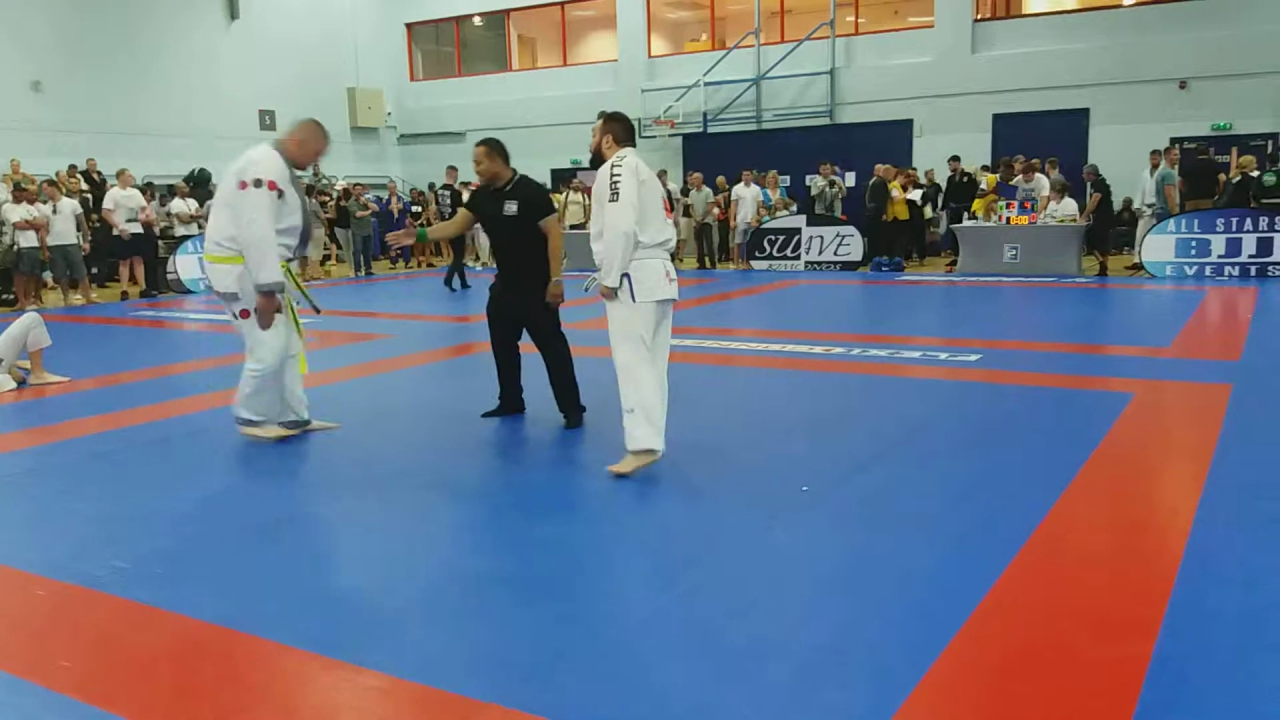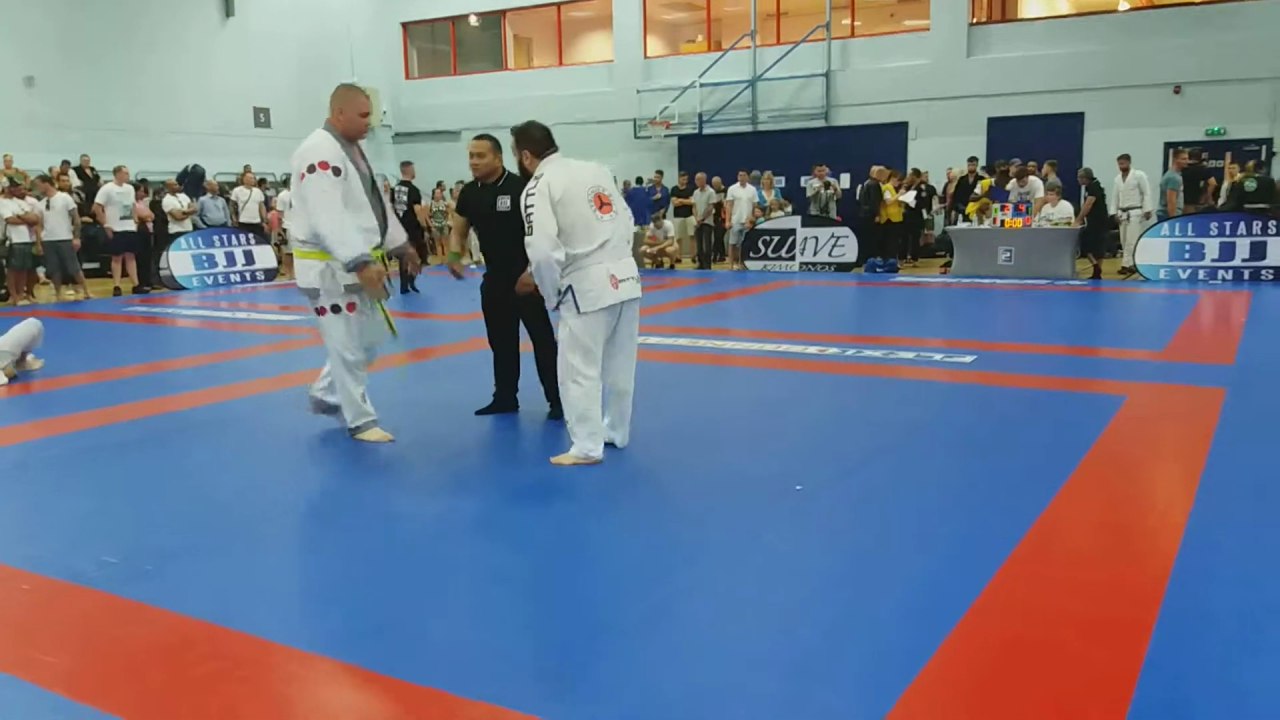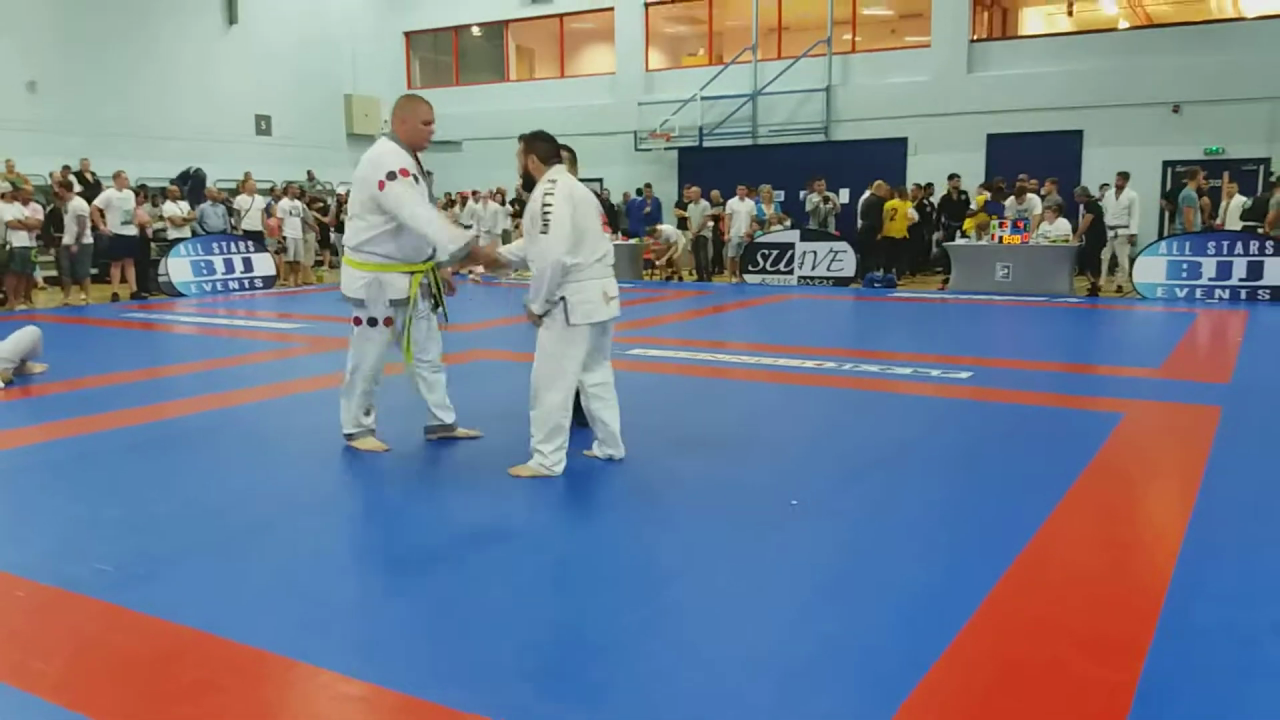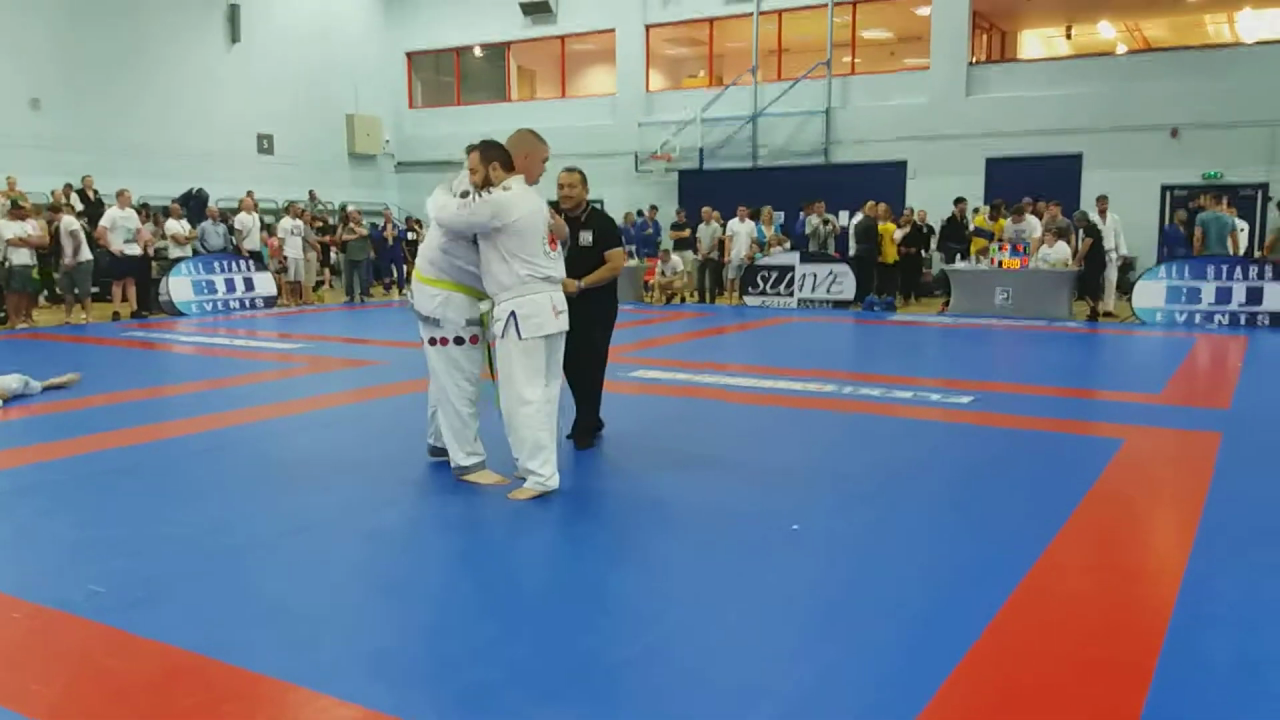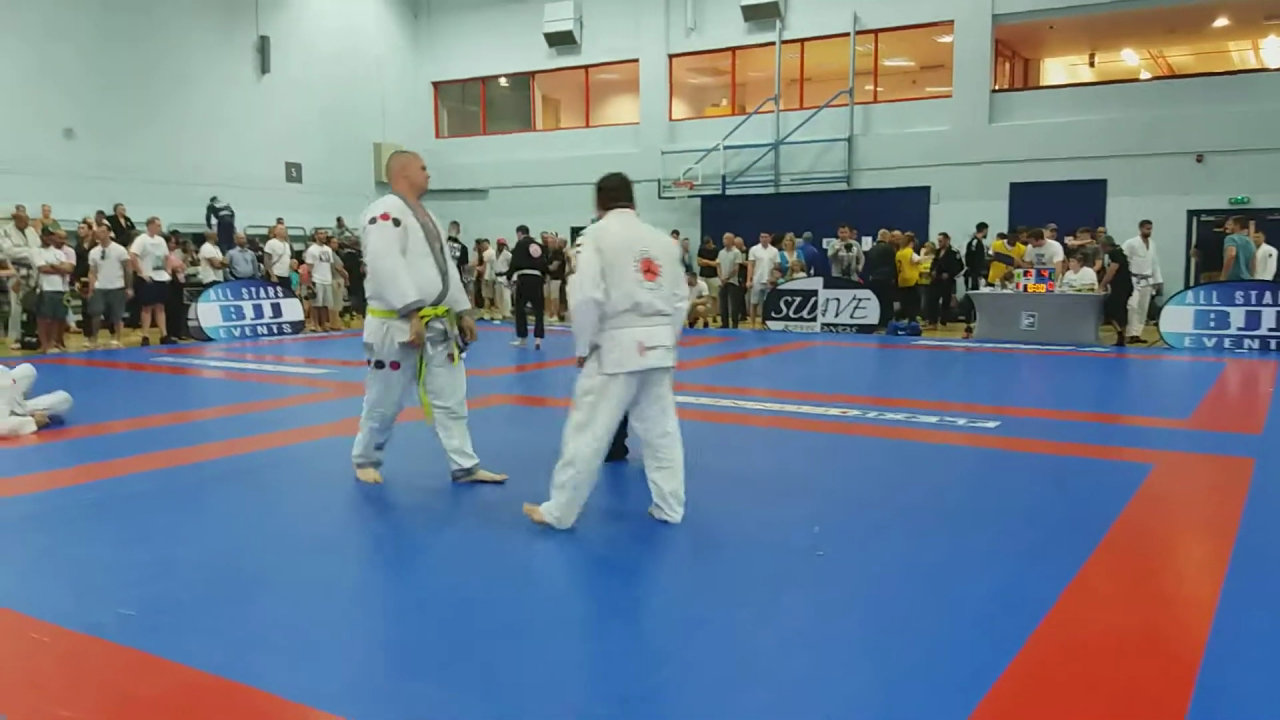
dt=1s
person 1, frame 1
left shoulder: (617, 167)
right shoulder: (641, 170)
left elbow: (620, 226)
left wrist: (608, 277)
left hip: (635, 278)
right hip: (660, 274)
left knee: (632, 362)
right knee: (651, 363)
left ankle: (642, 443)
right ankle: (650, 442)
person 1, frame 2
left shoulder: (538, 187)
right shoulder: (597, 168)
left elbow: (544, 253)
right elbow: (625, 219)
left wrist: (552, 295)
left hip: (587, 286)
right hip: (625, 275)
left knee: (579, 370)
right knee: (620, 364)
left ankle: (587, 446)
right ankle: (616, 431)
person 1, frame 3
left shoulder: (551, 190)
right shoulder: (573, 188)
left elbow: (551, 256)
right elbow: (533, 244)
left wrist: (537, 304)
right wrist: (494, 254)
left hip: (575, 299)
right hip: (602, 293)
left knee: (551, 382)
right knee: (596, 375)
left ankle: (546, 460)
right ankle: (610, 444)
person 1, frame 4
left shoulder: (499, 200)
right shoulder: (531, 200)
left elbow: (446, 216)
left wrist: (441, 199)
left hip: (522, 312)
right hip: (550, 307)
left knee: (521, 396)
right knee: (543, 394)
left ankle: (542, 474)
right ankle: (539, 465)
person 1, frame 5
left shoulder: (597, 235)
right shoulder: (665, 240)
left elbow: (584, 295)
right elbow: (681, 300)
left wrist: (584, 346)
left hip: (616, 345)
right hip: (659, 345)
left knee: (587, 430)
right knee: (660, 431)
left ankle: (560, 509)
right ankle: (669, 506)
person 2, frame 1
left shoulder: (277, 167)
right shoulder: (266, 168)
right elbow: (257, 232)
left wrist: (273, 282)
right wrist: (266, 287)
left hip: (258, 267)
right hip: (242, 271)
left knee: (286, 345)
right knee: (270, 348)
left ankle: (294, 416)
right ankle: (251, 414)
person 2, frame 2
left shoulder: (352, 149)
right shoulder: (318, 153)
left elbow: (376, 202)
right elbow: (328, 216)
left wrist: (399, 244)
right wrist: (362, 263)
left hip: (361, 262)
right hip: (330, 267)
left knee: (367, 337)
right knee: (348, 346)
left ankle: (327, 395)
right ankle: (360, 420)
person 2, frame 3
left shoulder: (404, 159)
right shoulder: (387, 161)
left elbow: (421, 215)
right elbow: (417, 216)
left wrist: (436, 268)
right wrist: (465, 246)
left hip: (408, 275)
right hip: (378, 276)
left knee: (427, 350)
right knee: (369, 356)
left ankle: (441, 422)
right ankle: (356, 429)
person 2, frame 4
right shoulder: (479, 186)
right elbow: (451, 238)
left hip: (458, 292)
right hip: (446, 292)
left knee: (450, 376)
right knee: (460, 380)
left ankle: (441, 443)
right ankle: (468, 461)
person 2, frame 5
left shoulder: (424, 215)
right shoulder: (383, 212)
left elbow: (445, 267)
right elbow: (386, 267)
left wrist: (462, 310)
right wrist: (409, 312)
left hip: (436, 324)
right hip: (395, 324)
left knee: (451, 397)
right knee: (384, 400)
left ankle: (466, 466)
right ankle: (365, 458)
person 3, frame 1
left shoulder: (530, 192)
right shoulder: (482, 194)
left elbow: (554, 235)
right elbow: (455, 225)
left wrist: (555, 280)
right wrist: (419, 235)
left hip: (536, 284)
right hip: (505, 282)
left knee: (551, 344)
right knee: (502, 344)
left ankle: (571, 409)
right ankle: (511, 401)
person 3, frame 2
left shoulder: (520, 187)
right shoulder: (469, 192)
right elbow: (458, 231)
left wrist: (531, 270)
right wrist: (454, 255)
left hip: (526, 278)
right hip: (494, 278)
left knee: (542, 338)
right knee: (501, 343)
left ankle: (557, 400)
right ankle: (505, 398)
person 3, frame 3
left shoulder: (589, 201)
right shoulder: (540, 199)
left elbow: (599, 243)
right elbow: (528, 239)
left wrist: (565, 264)
left hip: (582, 285)
right hip: (552, 285)
left knee: (579, 346)
right knee: (556, 346)
left ankle: (582, 407)
right ankle: (563, 403)
person 3, frame 4
left shoulder: (602, 222)
left elbow: (616, 264)
left wrist: (580, 284)
left hip: (598, 306)
right hip: (566, 306)
left knee: (591, 367)
right knee: (571, 365)
left ankle: (585, 428)
right ankle: (589, 422)
person 3, frame 5
left shoulder: (644, 245)
right shoulder: (601, 244)
left elbow: (657, 288)
right elbow: (592, 284)
left wrist: (623, 305)
left hip: (638, 329)
right hip: (611, 328)
left knee: (644, 389)
right knee: (611, 389)
left ankle: (651, 448)
right ankle: (614, 446)
